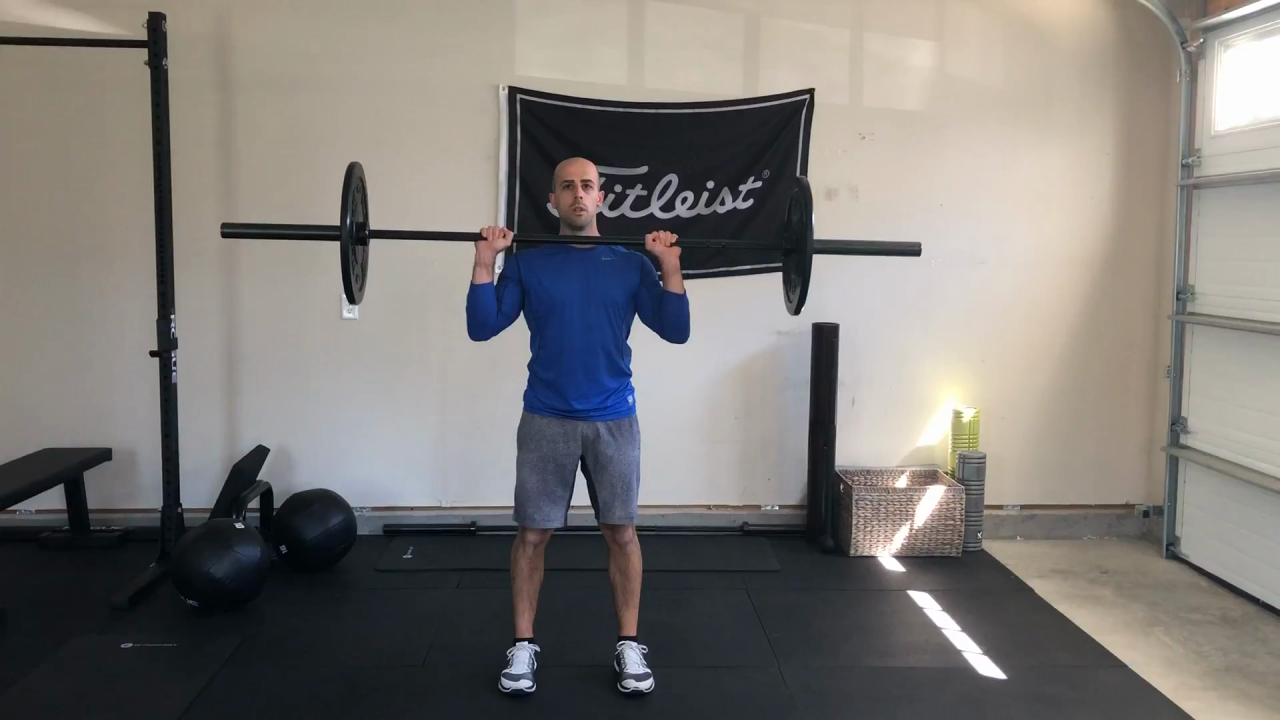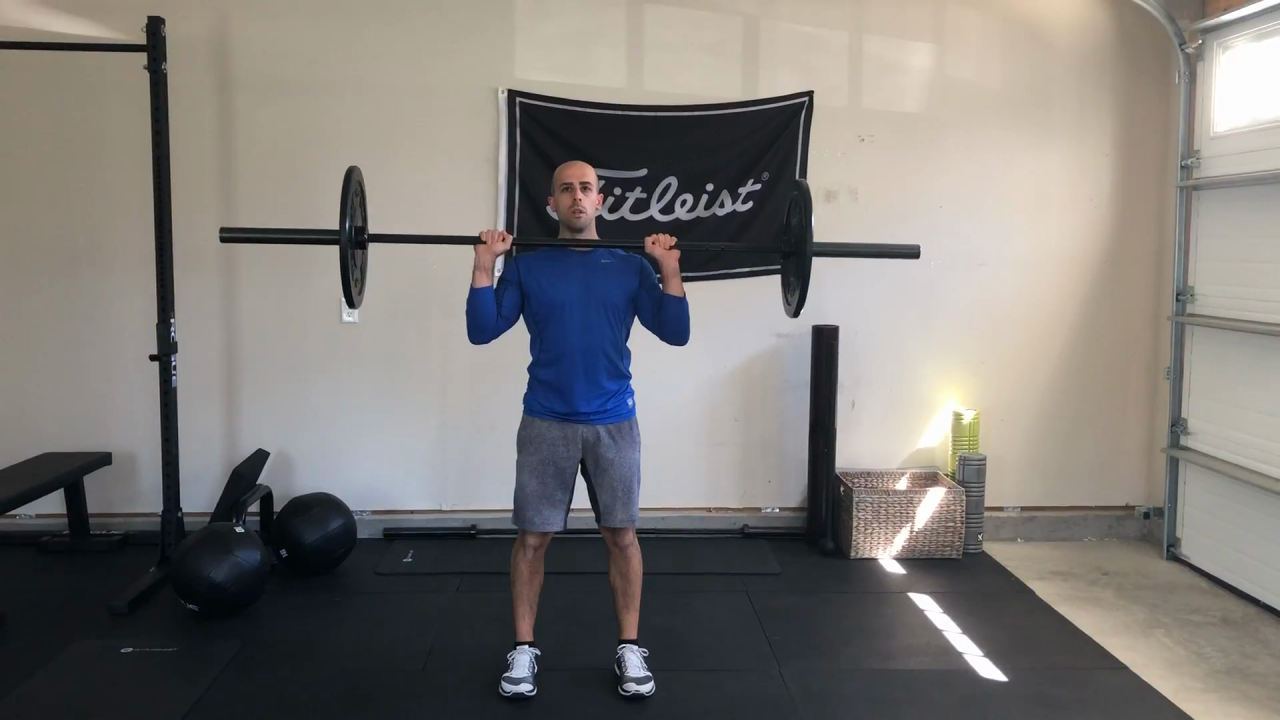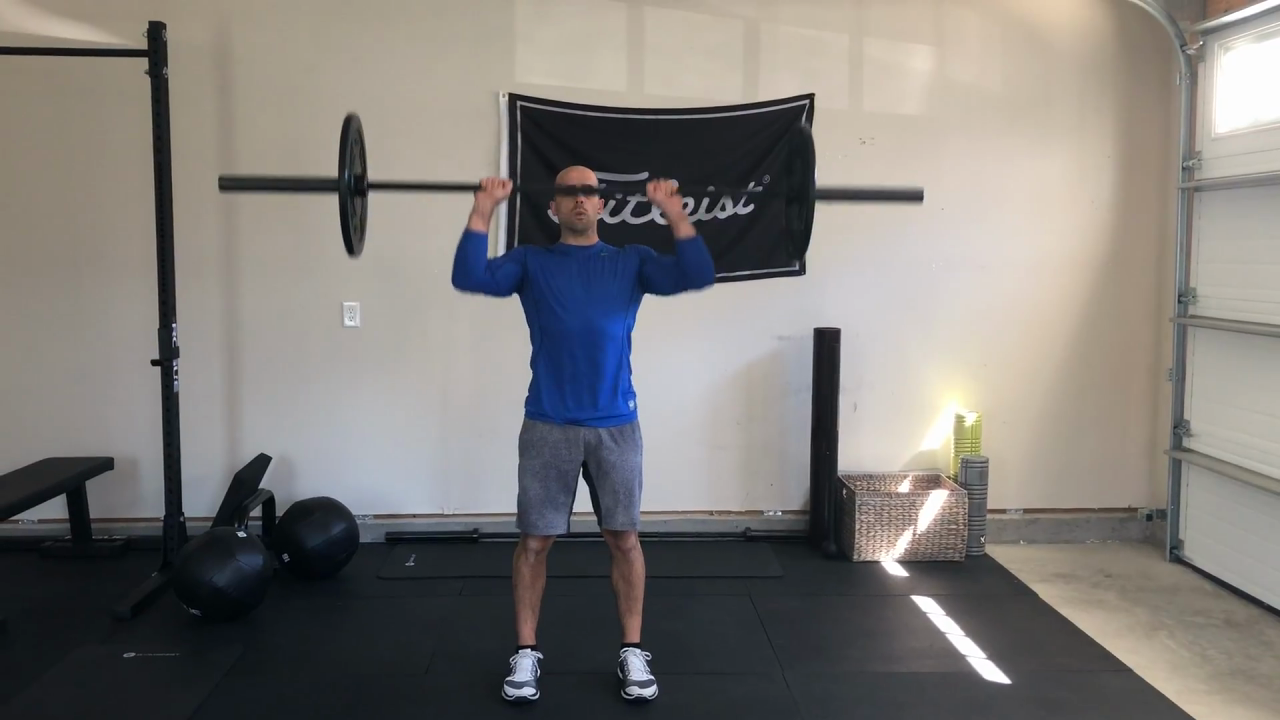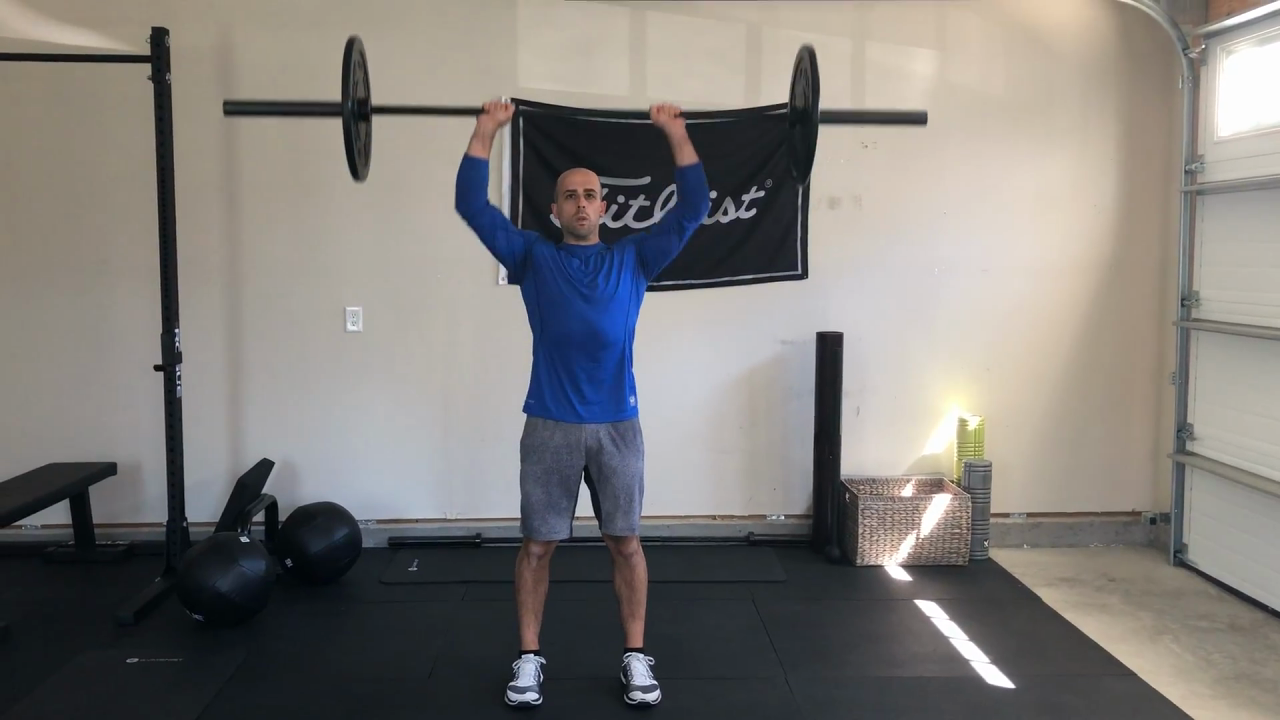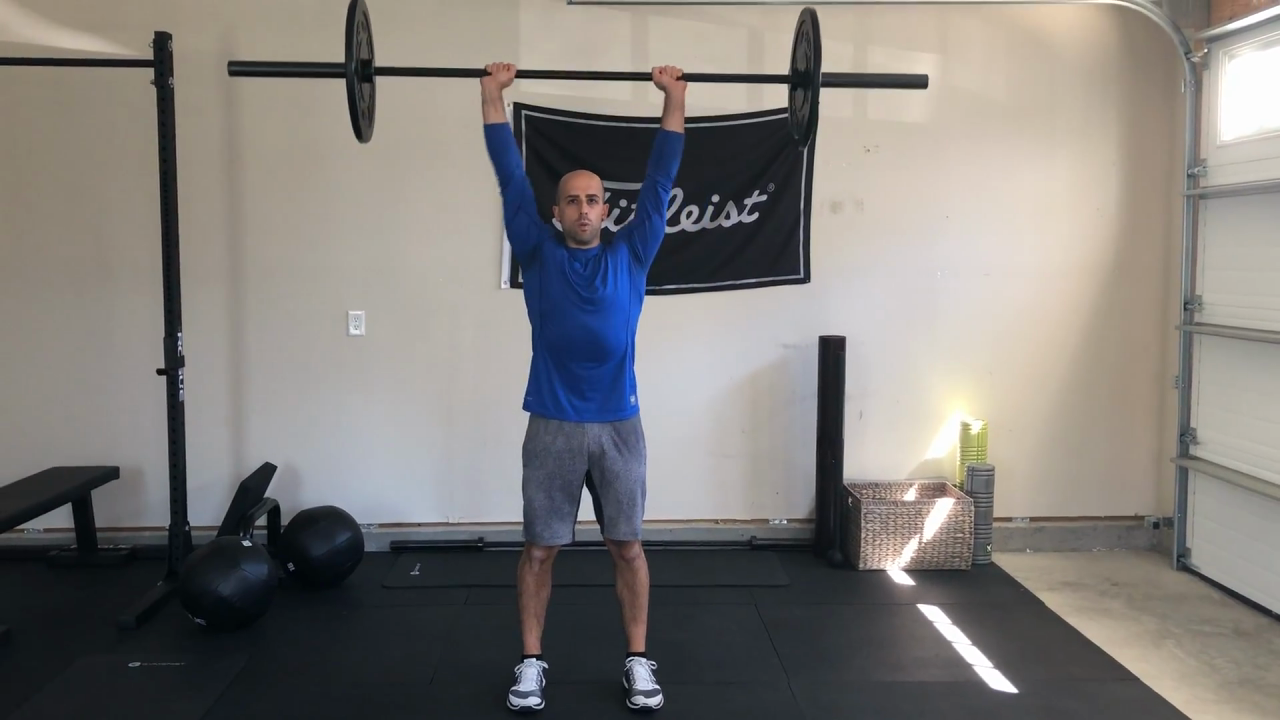
dt=0.3s
person 1, frame 1
left shoulder: (630, 264)
right shoulder: (528, 263)
left elbow: (677, 330)
right elbow: (481, 327)
left wrist: (670, 266)
right wrist: (484, 262)
left hip: (614, 420)
right hip: (545, 419)
left knee: (621, 533)
right knee: (532, 533)
left ankle: (628, 646)
right ankle: (523, 646)
person 1, frame 2
left shoulder: (630, 267)
right shoulder: (527, 267)
left elbow: (677, 332)
right elbow: (481, 330)
left wrist: (669, 271)
right wrist: (483, 267)
left hip: (614, 423)
right hip: (546, 423)
left knee: (621, 535)
right knee: (532, 537)
left ankle: (630, 649)
right ankle: (523, 650)
person 1, frame 3
left shoulder: (631, 261)
right shoulder: (530, 261)
left elbow: (699, 275)
right elbow: (468, 276)
left wrist: (674, 212)
right wrist: (482, 211)
left hip: (615, 423)
right hip: (547, 425)
left knee: (623, 537)
right knee: (534, 540)
left ankle: (632, 652)
right ankle: (526, 653)
person 1, frame 4
left shoulder: (633, 259)
right shoulder: (533, 257)
left elbow: (692, 206)
right elbow: (473, 205)
left wrist: (677, 136)
right wrist: (485, 132)
left hip: (618, 424)
right hip: (550, 426)
left knee: (625, 542)
right knee: (536, 545)
left ankle: (635, 657)
right ankle: (528, 658)
person 1, frame 5
left shoulder: (632, 254)
right shoulder: (537, 252)
left elbow: (660, 176)
right elbow: (508, 170)
left wrist: (674, 97)
right wrist: (492, 92)
left hip: (620, 428)
right hip: (552, 430)
left knee: (628, 548)
right knee: (539, 550)
left ankle: (638, 661)
right ankle: (532, 662)
